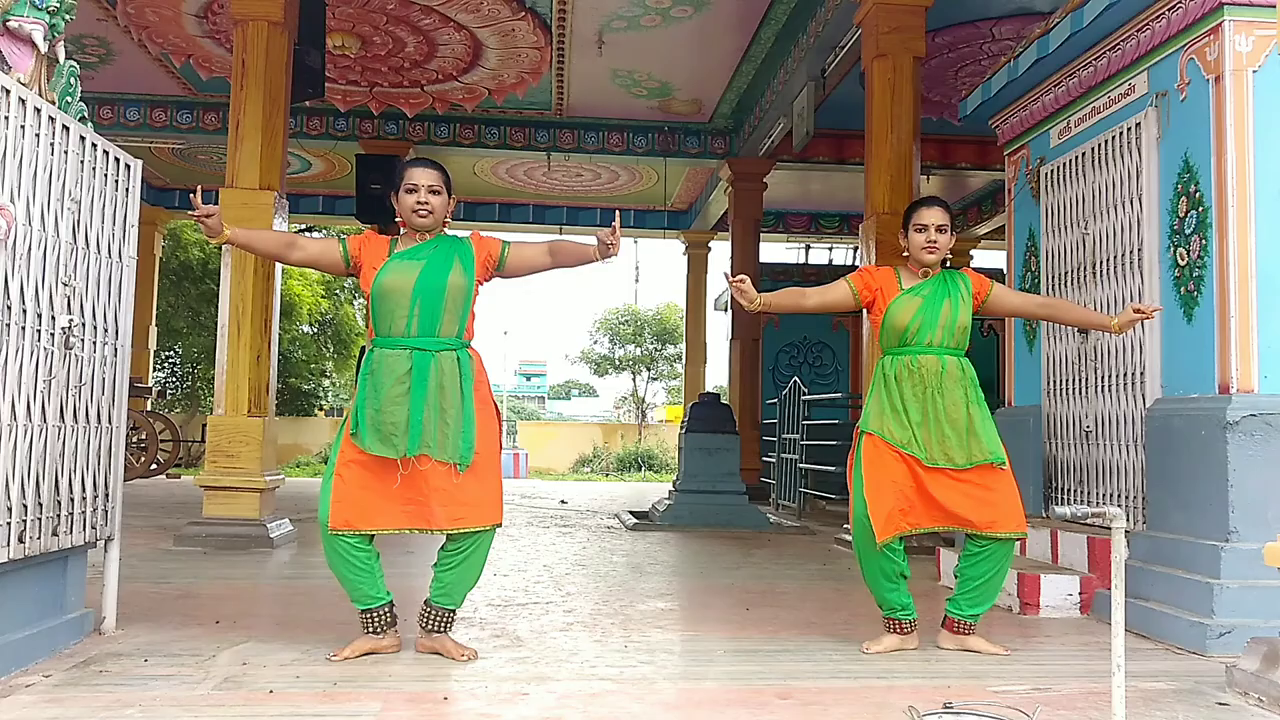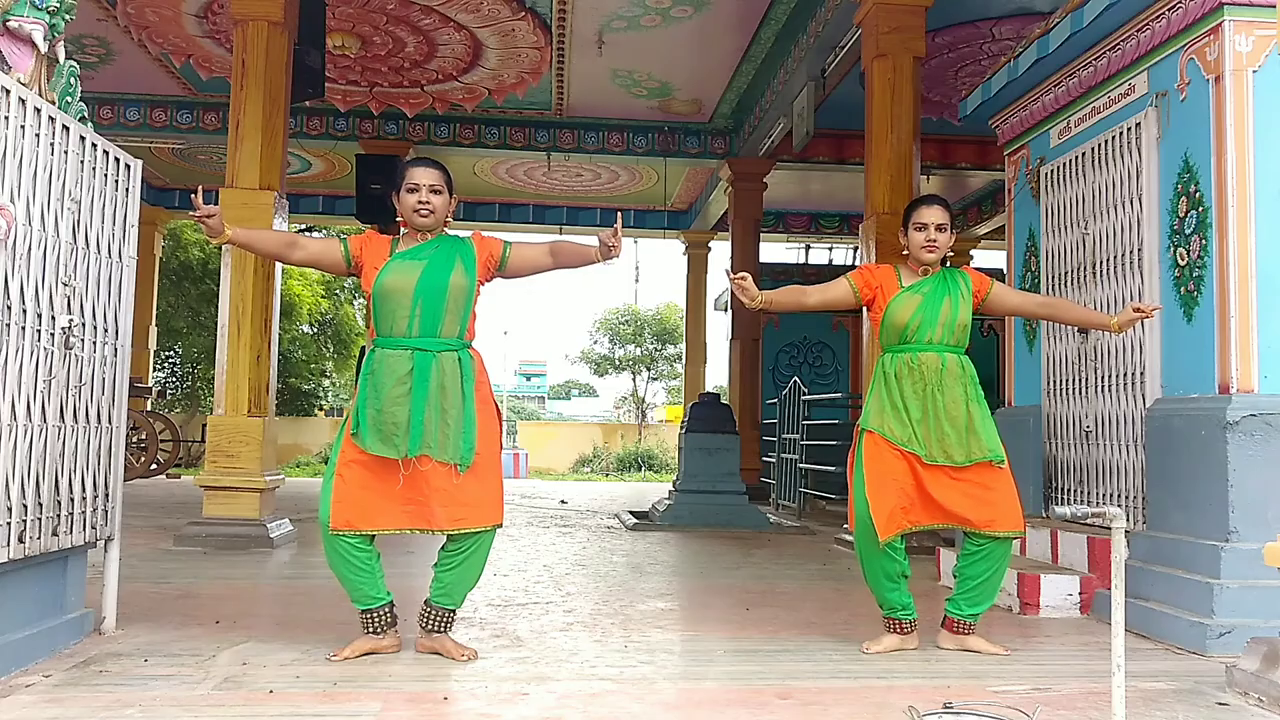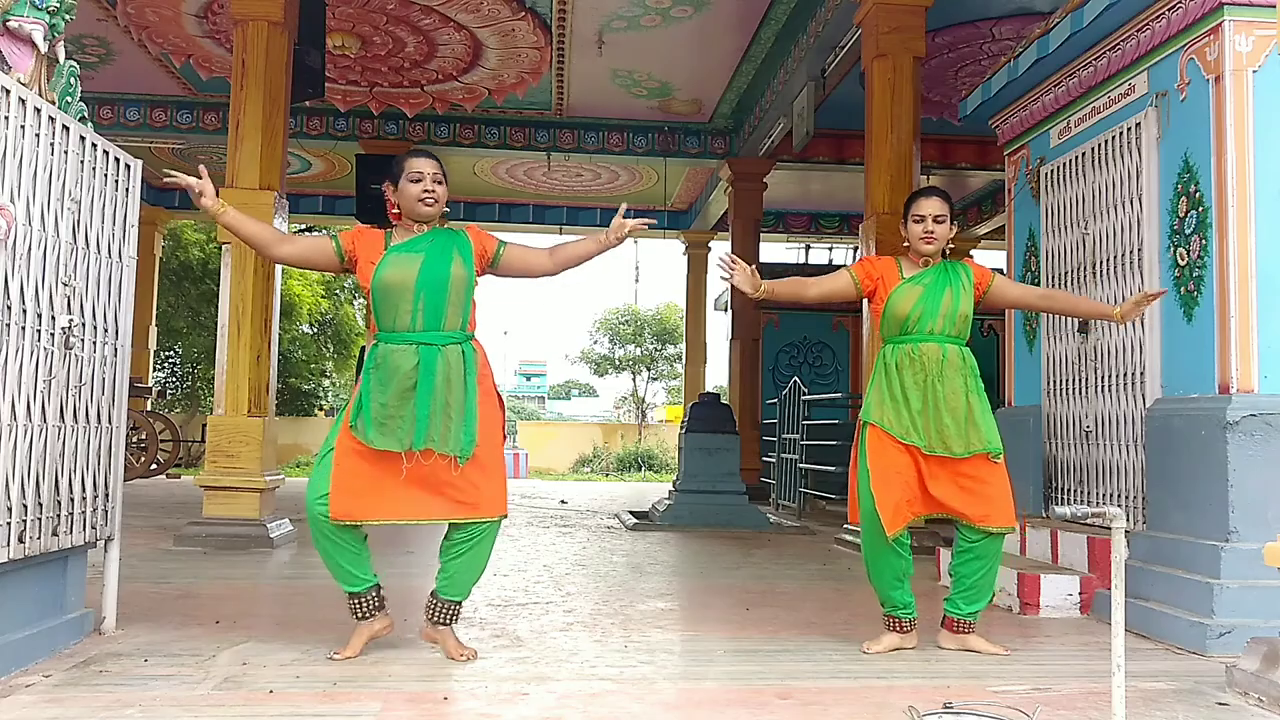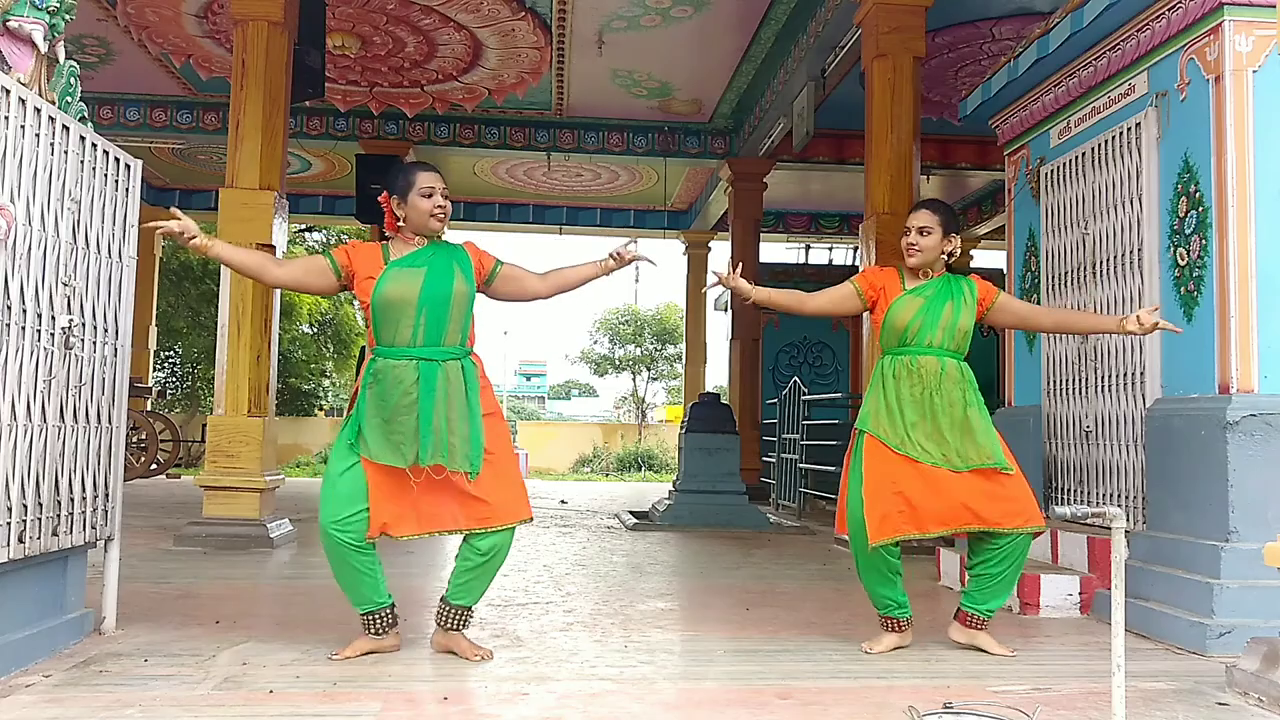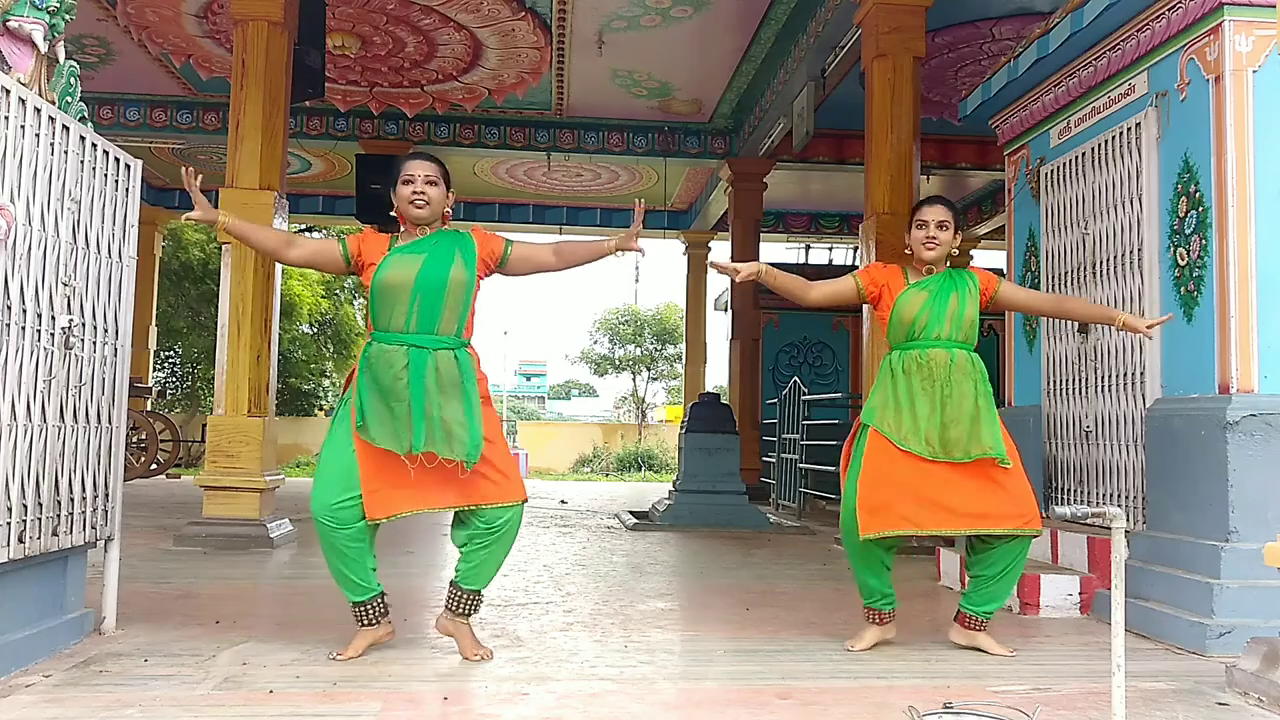
dt=0.3s
person 1, frame 1
left shoulder: (473, 251)
right shoulder: (370, 249)
left elbow: (548, 254)
right elbow: (294, 247)
left wrist: (595, 250)
right wrist: (227, 232)
left hip: (454, 396)
right hip: (384, 395)
left knee: (473, 514)
right knee: (342, 513)
left ankle: (435, 627)
right ankle: (379, 627)
person 1, frame 2
left shoulder: (476, 251)
right shoulder: (370, 249)
left elbow: (550, 254)
right elbow: (296, 247)
left wrist: (597, 251)
right wrist: (228, 232)
left hip: (455, 396)
right hip: (384, 395)
left knee: (472, 514)
right knee: (343, 512)
left ankle: (435, 627)
right ankle: (379, 626)
person 1, frame 3
left shoulder: (470, 243)
right shoulder: (365, 243)
left elbow: (547, 260)
right elbow: (284, 246)
left wrist: (610, 238)
right wrist: (217, 209)
left hip: (458, 388)
right hip: (386, 390)
left knee: (477, 508)
right knee: (329, 502)
left ankle: (441, 619)
right ankle: (370, 613)
person 1, frame 4
left shoulder: (468, 258)
right shoulder: (361, 258)
left elbow: (538, 285)
right elbow: (277, 271)
left wrist: (605, 266)
right wrist: (205, 242)
left hip: (459, 401)
right hip: (385, 403)
left knee: (497, 518)
right knee: (340, 521)
left ankle: (450, 626)
right ankle: (380, 626)
person 1, frame 5
left shoulder: (475, 245)
right shoulder: (370, 246)
left elbow: (551, 255)
right elbow: (290, 248)
left wrist: (612, 244)
right wrist: (220, 217)
left hip: (451, 390)
right hip: (379, 390)
left knee: (499, 501)
right knee: (333, 506)
left ankle: (458, 613)
right ankle: (373, 619)
person 2, frame 1
left shoulder: (968, 285)
right shoulder: (876, 281)
left elbow: (1040, 306)
right elbow: (810, 297)
left wrist: (1113, 322)
right wrist: (759, 301)
left hip: (958, 415)
right hip: (894, 413)
left knee: (997, 518)
right knee: (874, 519)
left ankle: (960, 624)
right ankle: (900, 625)
person 2, frame 2
left shoulder: (968, 283)
right shoulder: (876, 279)
left elbow: (1041, 305)
right elbow: (811, 296)
left wrist: (1113, 322)
right wrist: (760, 299)
left hip: (957, 412)
right hip: (894, 411)
left knee: (995, 516)
right knee: (876, 517)
left ankle: (959, 625)
right ankle: (900, 624)
person 2, frame 3
left shoulder: (969, 276)
right shoulder: (878, 270)
left elbow: (1041, 297)
right elbow: (810, 289)
left wrist: (1116, 311)
right wrist: (758, 286)
left hip: (957, 405)
right hip: (895, 404)
left knee: (984, 512)
right knee: (883, 511)
left ankle: (959, 625)
right ankle: (899, 624)
person 2, frame 4
left shoulder: (972, 291)
right shoulder: (879, 281)
left elbow: (1046, 318)
right elbow: (812, 302)
left wrist: (1123, 323)
right wrist: (751, 292)
left hip: (955, 415)
right hip: (892, 415)
left knee: (1014, 516)
right knee: (869, 518)
left ankle: (971, 620)
right ankle: (895, 623)
person 2, frame 5
left shoulder: (975, 282)
right shoulder: (883, 277)
left elbow: (1049, 302)
right elbow: (811, 291)
left wrist: (1121, 320)
right wrist: (759, 272)
left hip: (966, 410)
right hip: (901, 409)
left knee: (1011, 517)
right knee: (862, 510)
left ankle: (971, 621)
right ankle: (880, 615)
